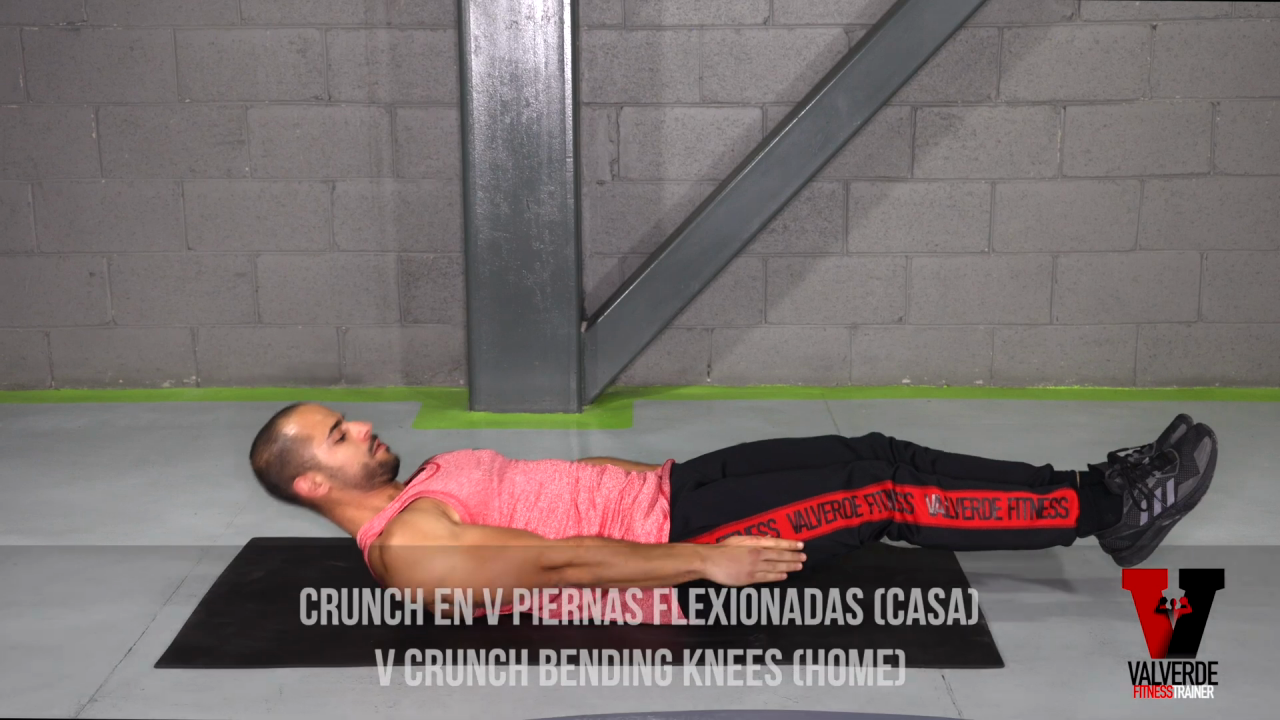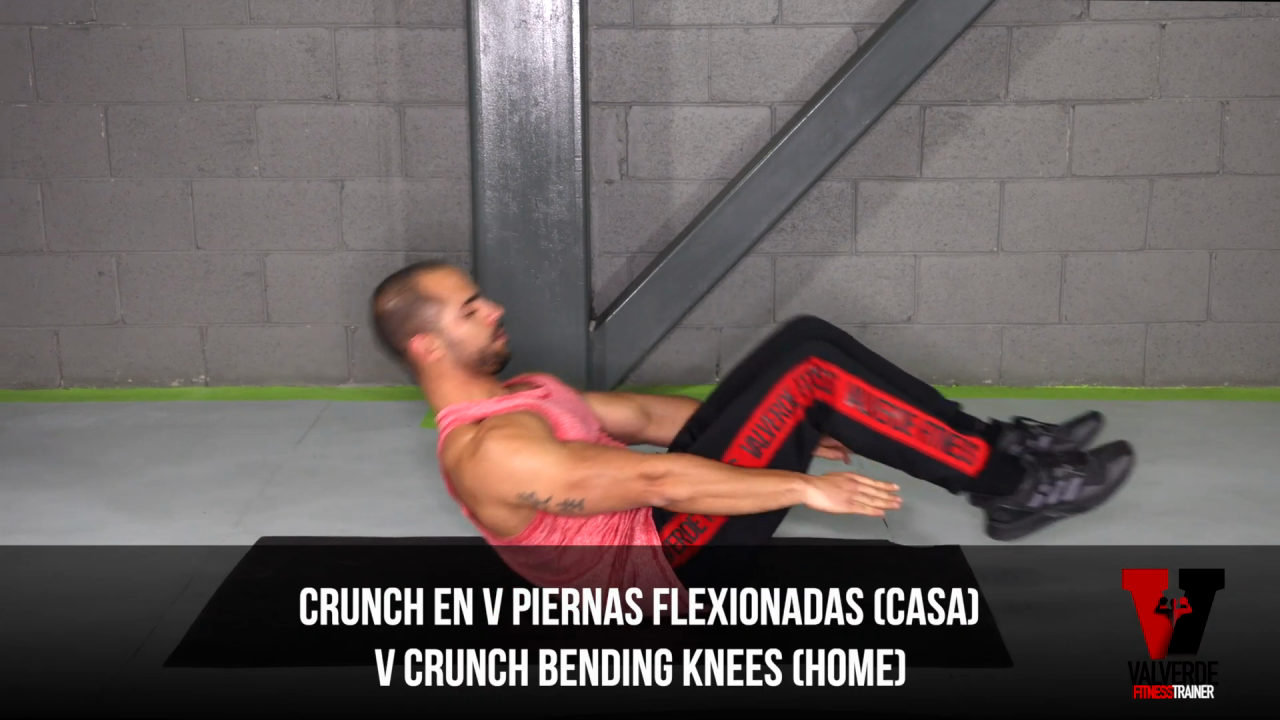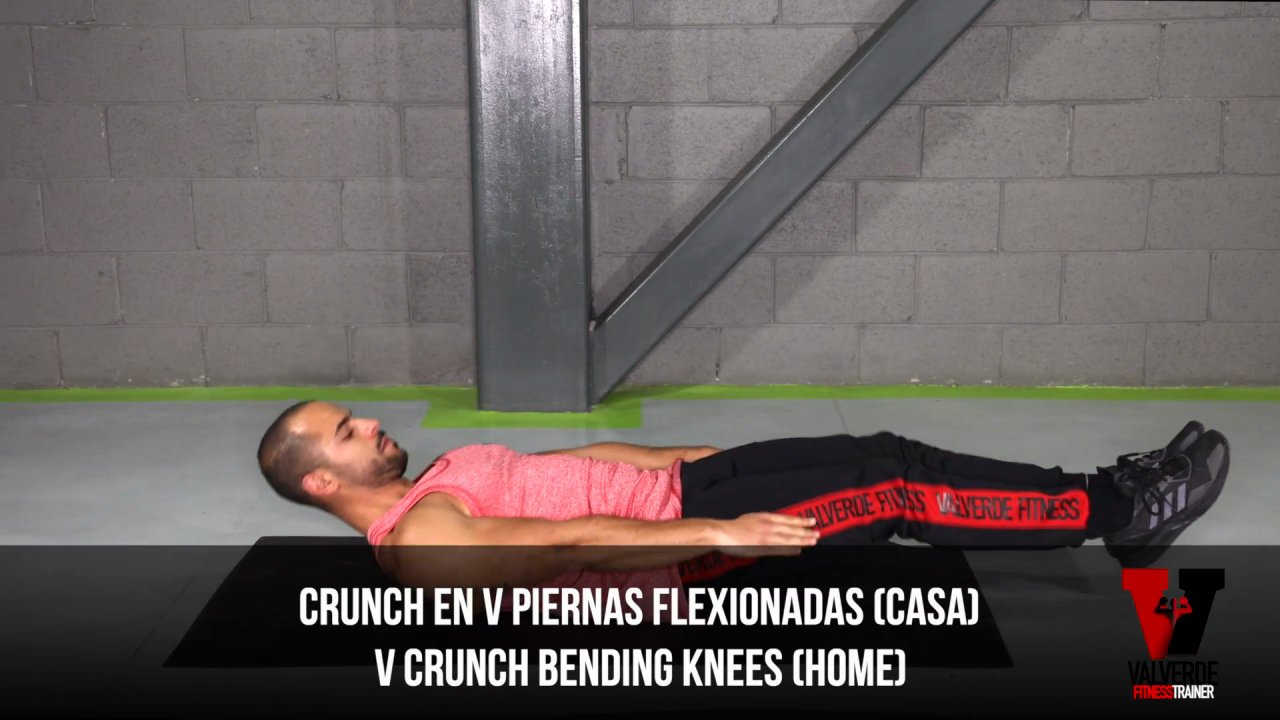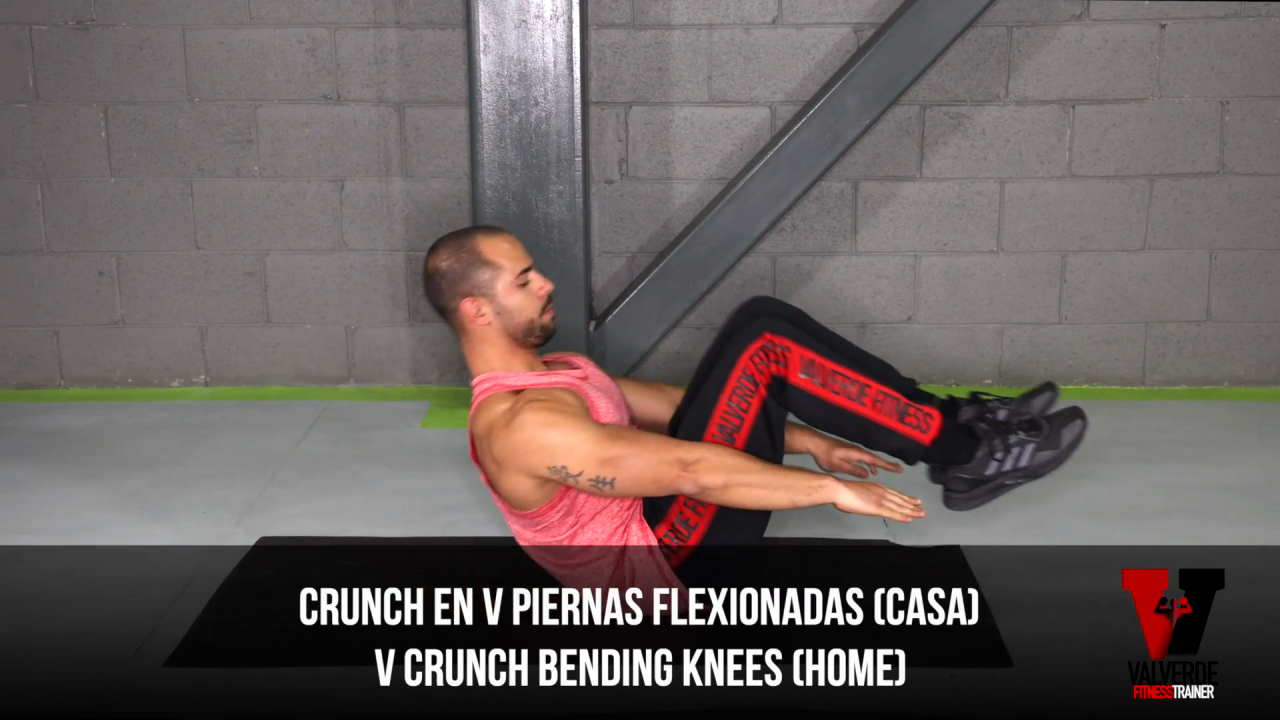
dt=1s
person 1, frame 1
left shoulder: (426, 483)
right shoulder: (404, 545)
right elbow: (555, 565)
left wrist: (668, 479)
right wrist: (705, 562)
left hip: (664, 491)
right hip: (666, 545)
left knee: (869, 455)
right knee: (880, 490)
left ankle: (1094, 490)
right ankle: (1108, 511)
person 1, frame 2
left shoulder: (509, 395)
right shoulder: (488, 455)
left elbow: (648, 413)
right elbow: (649, 480)
left wrist: (792, 430)
right wrist: (802, 486)
left hip: (667, 513)
right hip: (668, 555)
left knee: (807, 342)
right knee: (810, 368)
left ankle: (1001, 450)
right ankle: (1009, 487)
person 1, frame 3
left shoulder: (443, 482)
right shoulder: (415, 543)
right elbow: (570, 547)
left wrist: (687, 462)
right wrist: (720, 535)
left hip: (678, 481)
right hip: (677, 544)
left knee: (885, 453)
right knee: (894, 497)
left ankle: (1111, 499)
right ankle: (1118, 515)
person 1, frame 4
left shoulder: (539, 370)
right shoulder: (520, 428)
left elbow: (668, 407)
right elbow: (684, 469)
left wrist: (802, 434)
right wrist: (830, 489)
left hip: (670, 519)
right hip: (674, 558)
left knee: (764, 325)
right knee: (767, 344)
left ankle: (959, 430)
right ankle: (961, 450)
